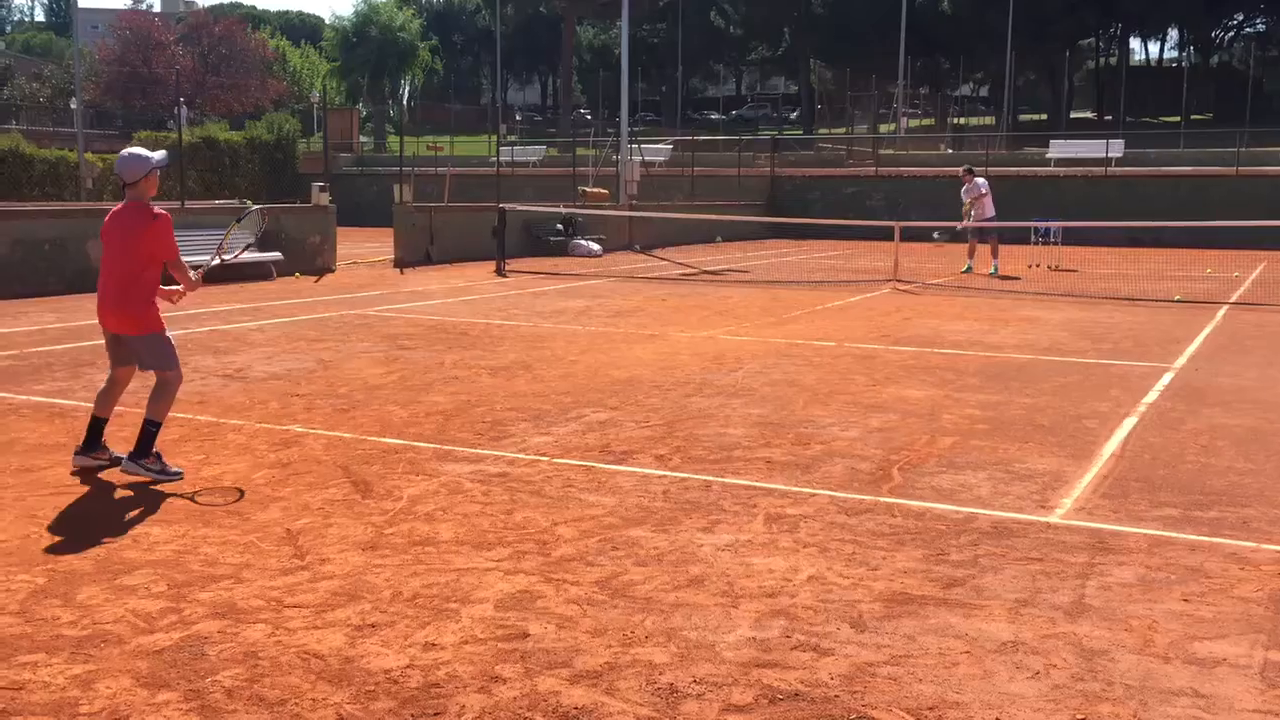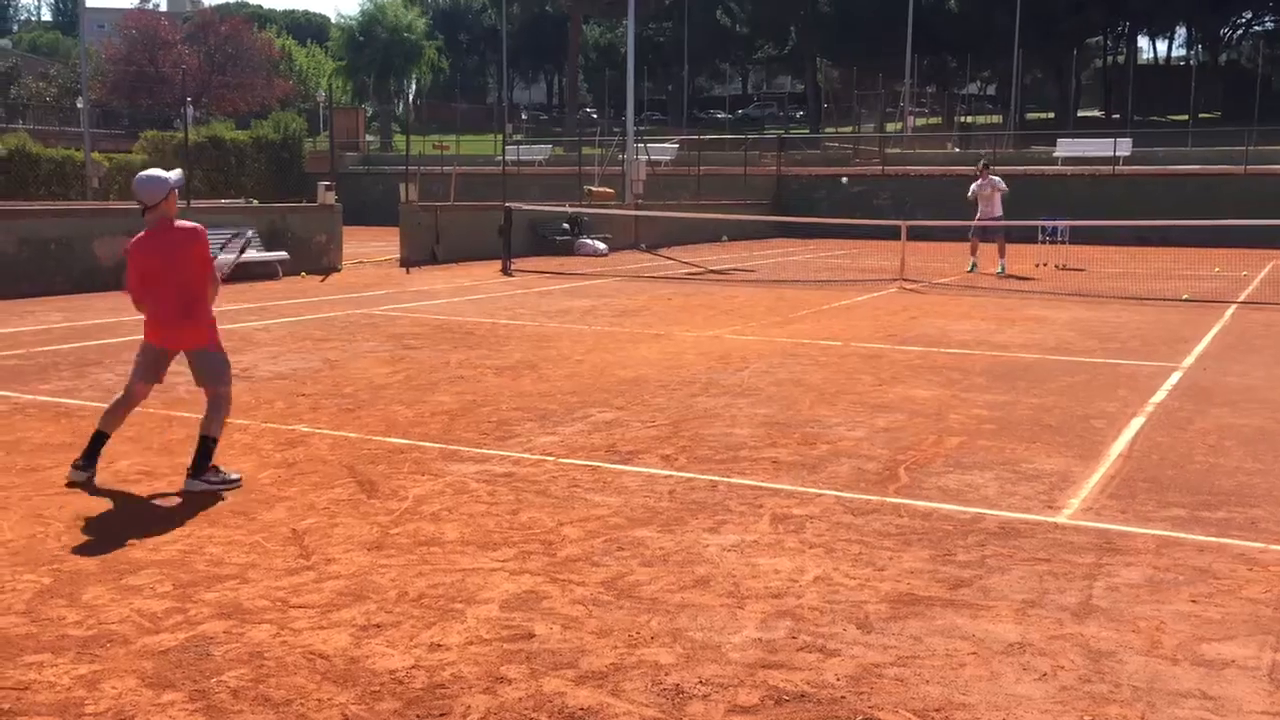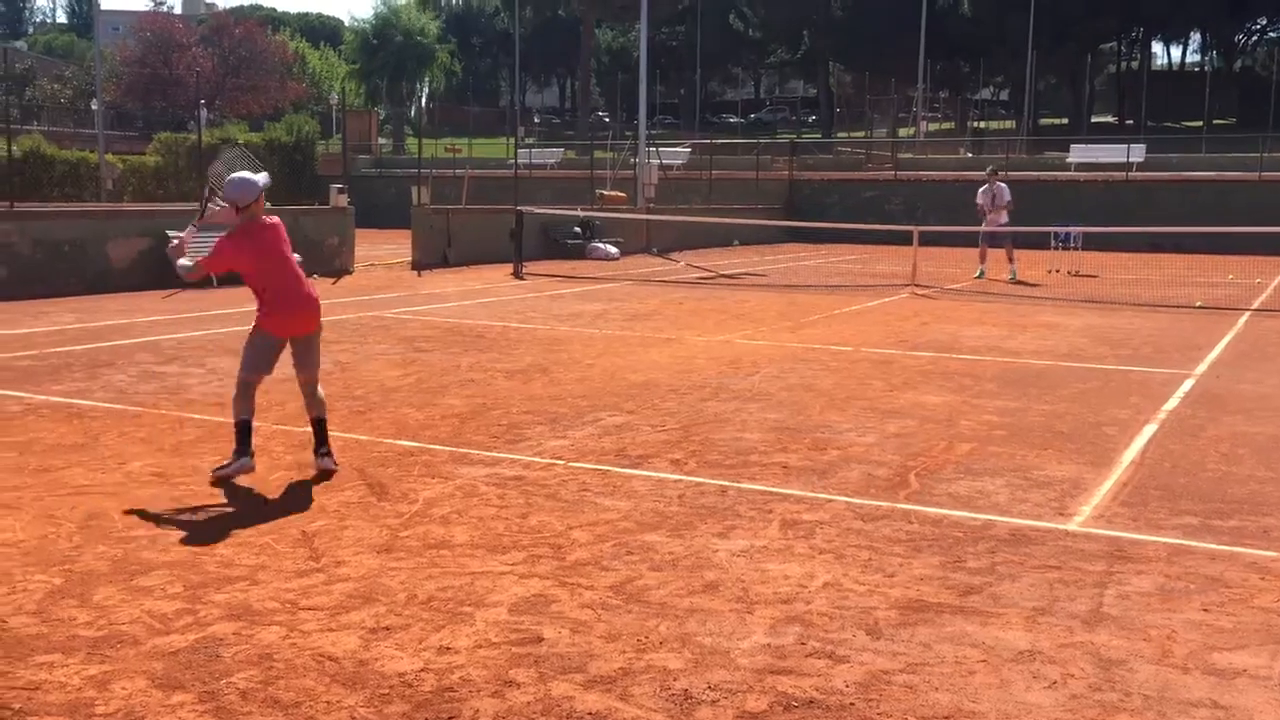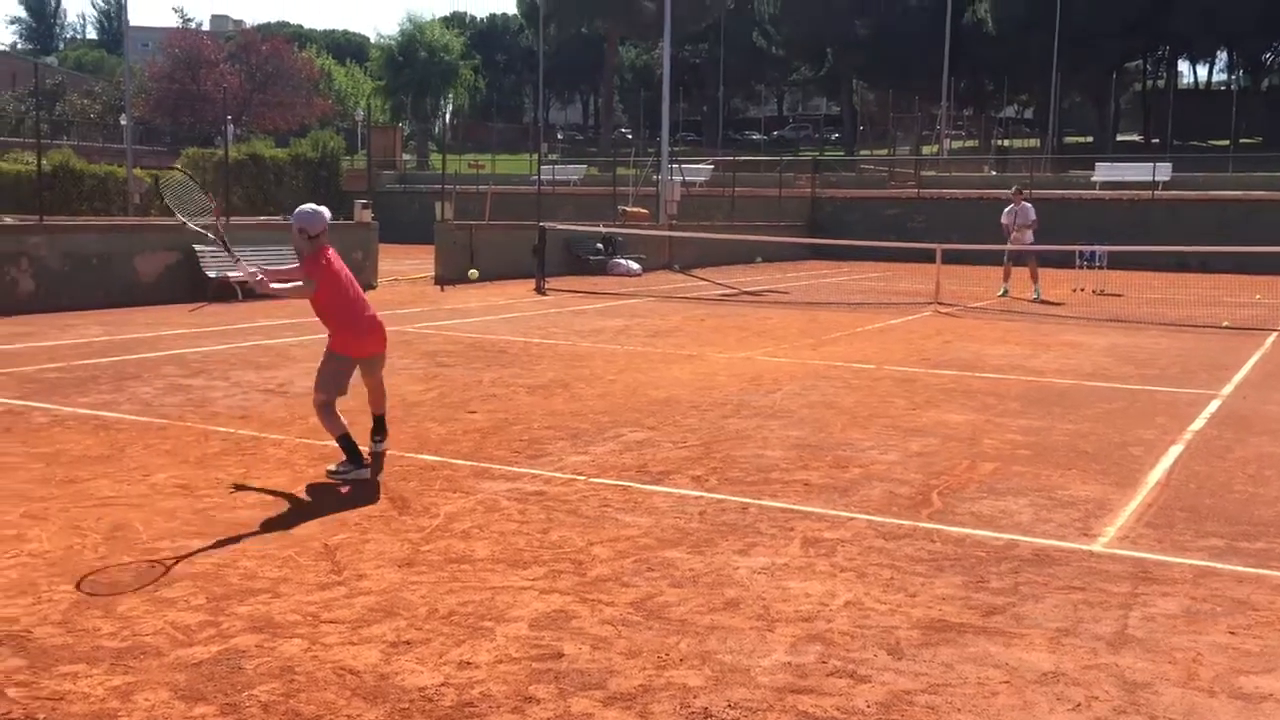
dt=0.4s
person 1, frame 1
left shoulder: (113, 218)
right shoulder: (157, 218)
right elbow: (175, 265)
left wrist: (160, 290)
right wrist: (190, 281)
left hip: (109, 309)
right hip: (137, 313)
left knee: (119, 377)
right knee: (170, 378)
left ankle: (90, 447)
right ankle: (141, 455)
person 1, frame 2
left shoulder: (136, 246)
right shoulder: (194, 233)
left elbow: (138, 300)
right elbow: (212, 283)
left hip: (159, 329)
right hip: (199, 329)
left knee: (131, 396)
right knee: (220, 398)
left ankle: (87, 460)
right ankle: (201, 470)
person 1, frame 3
left shoulder: (230, 243)
right shoulder: (275, 226)
left elbow: (192, 273)
left wrist: (177, 256)
right wrist: (231, 219)
left hip: (274, 318)
right hip: (307, 310)
left knee: (246, 385)
right knee: (309, 383)
left ankle: (243, 452)
right ankle: (322, 449)
person 1, frame 4
left shoulder: (316, 262)
right shoulder: (326, 254)
left elbow: (308, 289)
left wrist: (269, 287)
right wrist: (267, 275)
left hip: (347, 340)
right hip: (374, 332)
left knee: (323, 404)
right knee: (374, 381)
left ankle: (356, 461)
right ankle: (379, 437)
